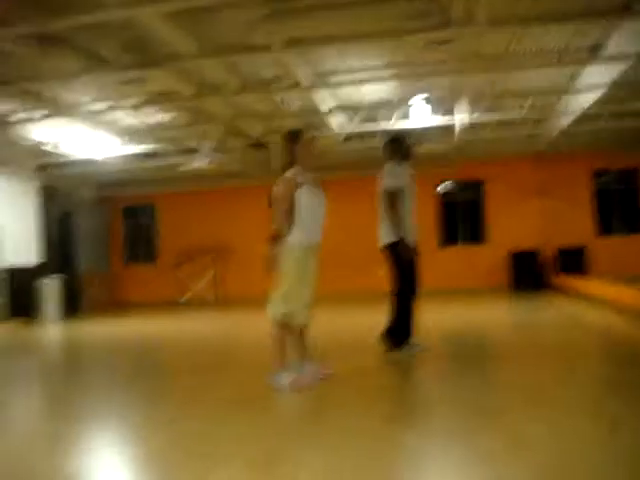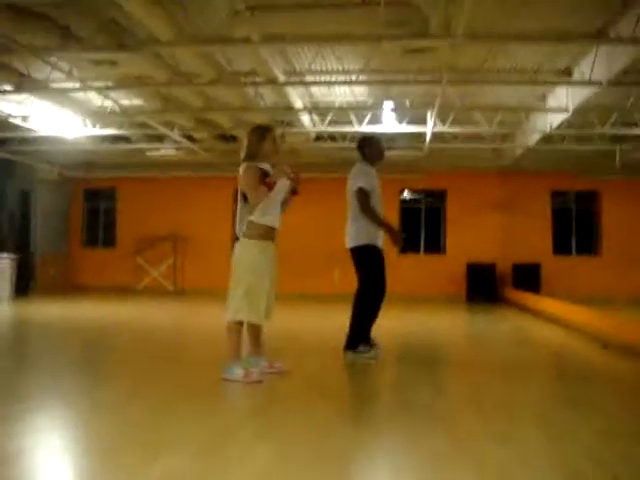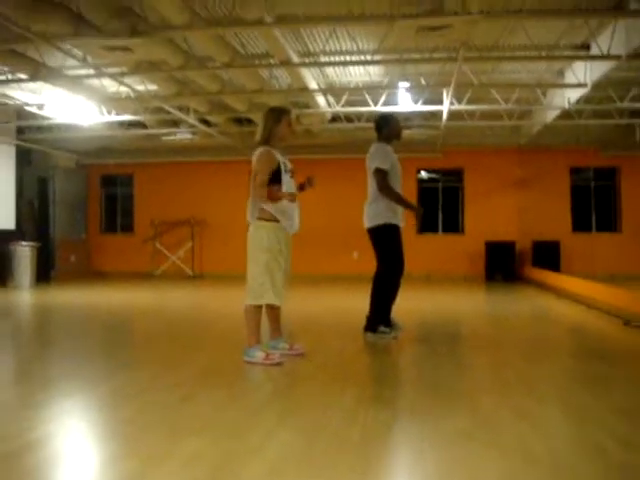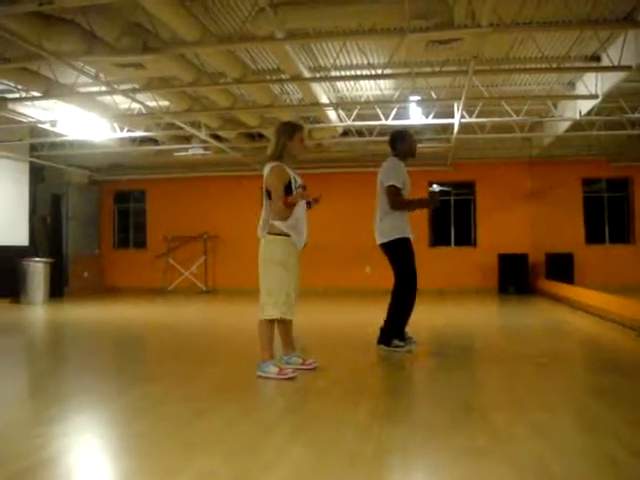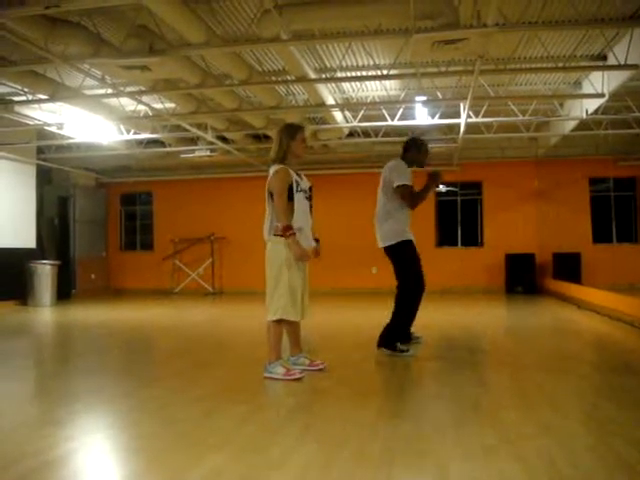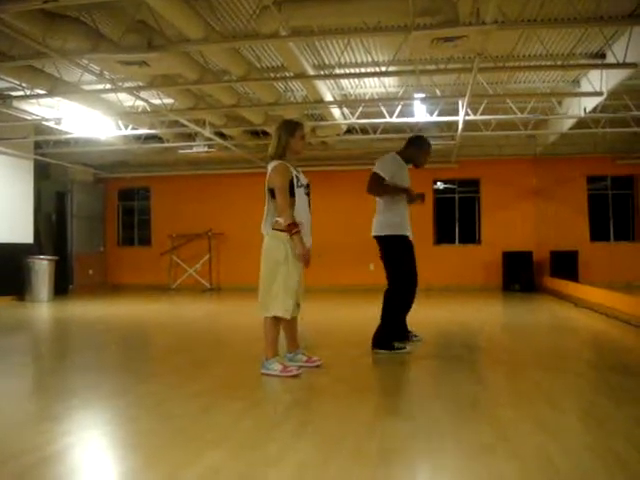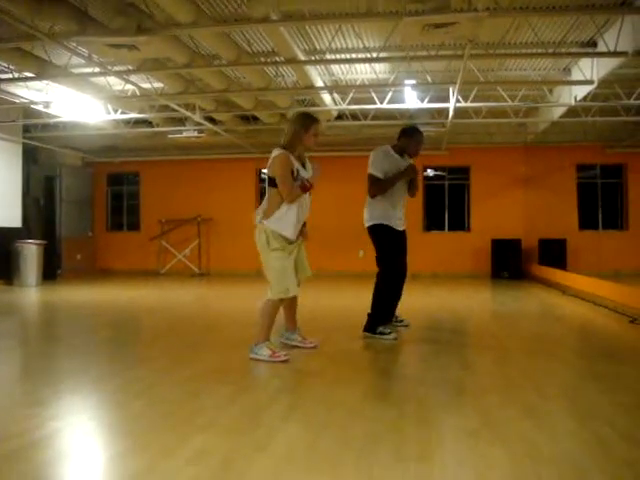
dt=0.7s
person 1, frame 1
left shoulder: (307, 180)
right shoulder: (289, 181)
right elbow: (279, 219)
right wrist: (274, 253)
left hip: (307, 252)
right hip: (294, 253)
left knee: (300, 309)
right knee: (287, 310)
left ankle: (303, 363)
right ankle: (281, 371)
person 1, frame 2
left shoulder: (268, 171)
right shoulder: (251, 170)
left elbow: (277, 206)
right elbow: (255, 199)
left wrist: (290, 188)
right wrist: (275, 177)
left hip: (267, 246)
right hip: (251, 245)
left knee: (258, 304)
right knee: (242, 302)
left ankle: (256, 357)
right ankle: (233, 365)
person 1, frame 3
left shoulder: (279, 157)
right shoulder: (265, 154)
right elbow: (259, 192)
left wrist: (302, 187)
right wrist: (283, 196)
left hip: (280, 229)
right hip: (265, 228)
left knee: (275, 286)
right knee: (260, 285)
left ankle: (276, 339)
right ankle: (252, 347)
person 1, frame 4
left shoulder: (288, 172)
right shoulder: (276, 170)
right elbow: (278, 210)
left wrist: (307, 202)
right wrist: (294, 199)
left hip: (289, 243)
right hip: (277, 243)
left knee: (286, 301)
right knee: (273, 300)
left ankle: (289, 354)
right ankle: (266, 361)
person 1, frame 5
left shoulder: (297, 175)
right shoulder: (280, 173)
right elbow: (281, 214)
left wrist: (312, 241)
right wrist: (293, 243)
left hip: (298, 245)
right hip: (284, 245)
left knee: (295, 303)
right knee: (281, 302)
left ankle: (296, 355)
right ankle: (273, 363)
person 1, frame 6
left shoulder: (292, 170)
right shoulder: (279, 168)
right elbow: (283, 209)
left wrist: (304, 243)
right wrist: (300, 242)
left hip: (293, 241)
right hip: (281, 240)
left knee: (292, 300)
right knee: (278, 299)
left ankle: (293, 352)
right ankle: (270, 360)
person 1, frame 7
left shoulder: (302, 159)
right shoulder: (281, 158)
right elbow: (289, 195)
left wrist: (302, 225)
right wrist: (310, 183)
left hip: (291, 232)
right hip: (273, 232)
left knee: (293, 285)
right knee: (279, 289)
left ankle: (291, 332)
right ankle: (260, 345)
person 2, frame 1
left shoulder: (400, 171)
right shoulder: (394, 171)
right elbow: (391, 206)
right wrist: (403, 241)
left hip: (401, 238)
right hip: (397, 237)
left knee: (405, 286)
right knee: (405, 286)
left ankle: (397, 334)
right ankle: (400, 337)
person 2, frame 2
left shoulder: (367, 172)
right shoulder: (362, 171)
right elbow: (364, 206)
left wrist: (387, 230)
right wrist: (389, 229)
left hip: (370, 240)
right hip: (364, 240)
left knee: (375, 289)
right knee: (370, 289)
left ankle: (362, 338)
right ankle: (355, 342)
person 2, frame 3
left shoulder: (386, 152)
right shoulder: (380, 151)
right elbow: (383, 186)
left wrist: (407, 207)
right wrist: (410, 206)
left hip: (388, 219)
right hip: (382, 220)
left knee: (393, 268)
right knee: (388, 269)
left ankle: (382, 319)
right ankle: (374, 324)
person 2, frame 4
left shoulder: (396, 167)
right shoulder: (393, 167)
right elbow: (395, 203)
left wrist: (421, 203)
right wrist: (424, 202)
left hip: (396, 233)
right hip: (394, 234)
left knee: (406, 283)
right knee: (407, 284)
left ankle: (395, 333)
right ankle: (389, 337)
person 2, frame 5
left shoulder: (396, 168)
right shoulder: (398, 168)
right elbow: (412, 201)
left wrist: (429, 185)
right wrist: (431, 184)
left hip: (395, 236)
right hip: (397, 237)
left knee: (409, 285)
right knee: (414, 286)
left ankle: (402, 333)
right ankle: (389, 340)
person 2, frame 6
left shoulder: (402, 167)
right shoulder: (388, 161)
right elbow: (372, 187)
left wrist: (412, 196)
right wrist: (403, 189)
left hip: (401, 231)
right hip: (390, 231)
left knee: (408, 282)
right knee: (400, 284)
left ankle: (399, 331)
right ankle: (384, 340)
person 2, frame 7
left shoulder: (407, 161)
right shoulder: (380, 155)
left elbow: (412, 193)
right elbow: (373, 191)
left wrist: (413, 177)
right wrist: (400, 175)
left hip: (398, 222)
right hip: (379, 220)
left knee: (399, 271)
right knee: (389, 271)
left ankle: (387, 314)
right ankle: (374, 324)
